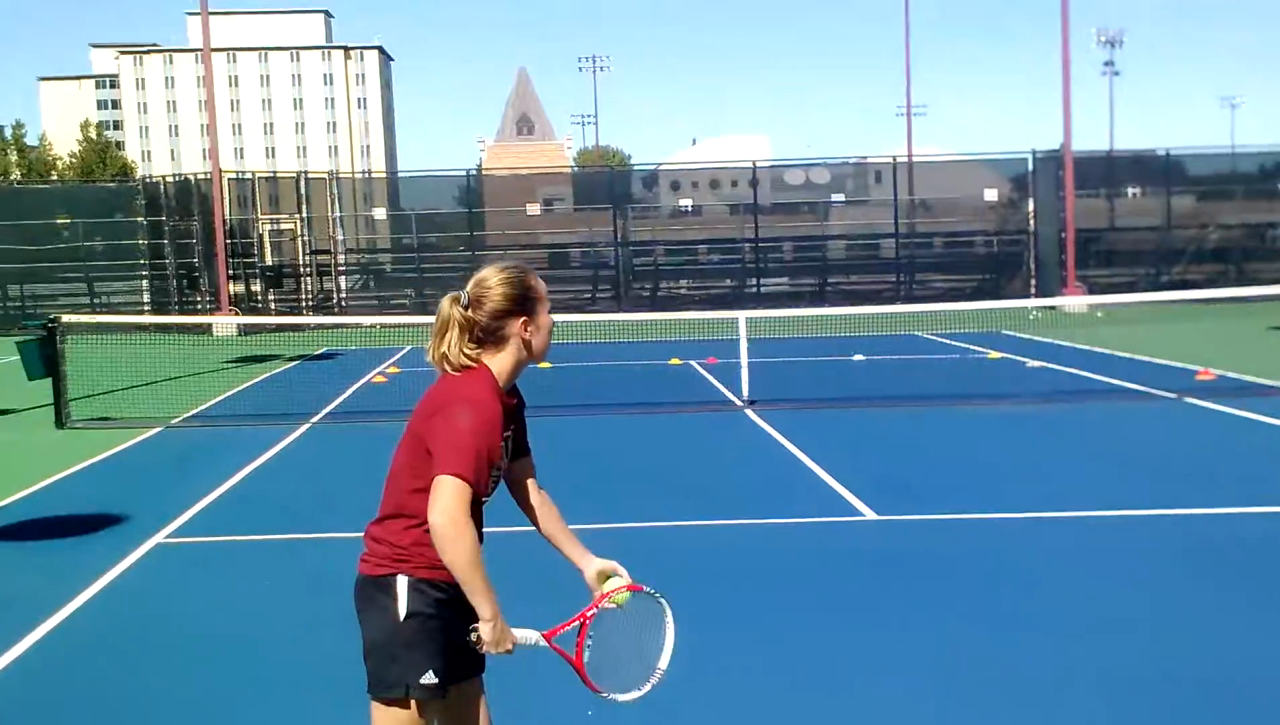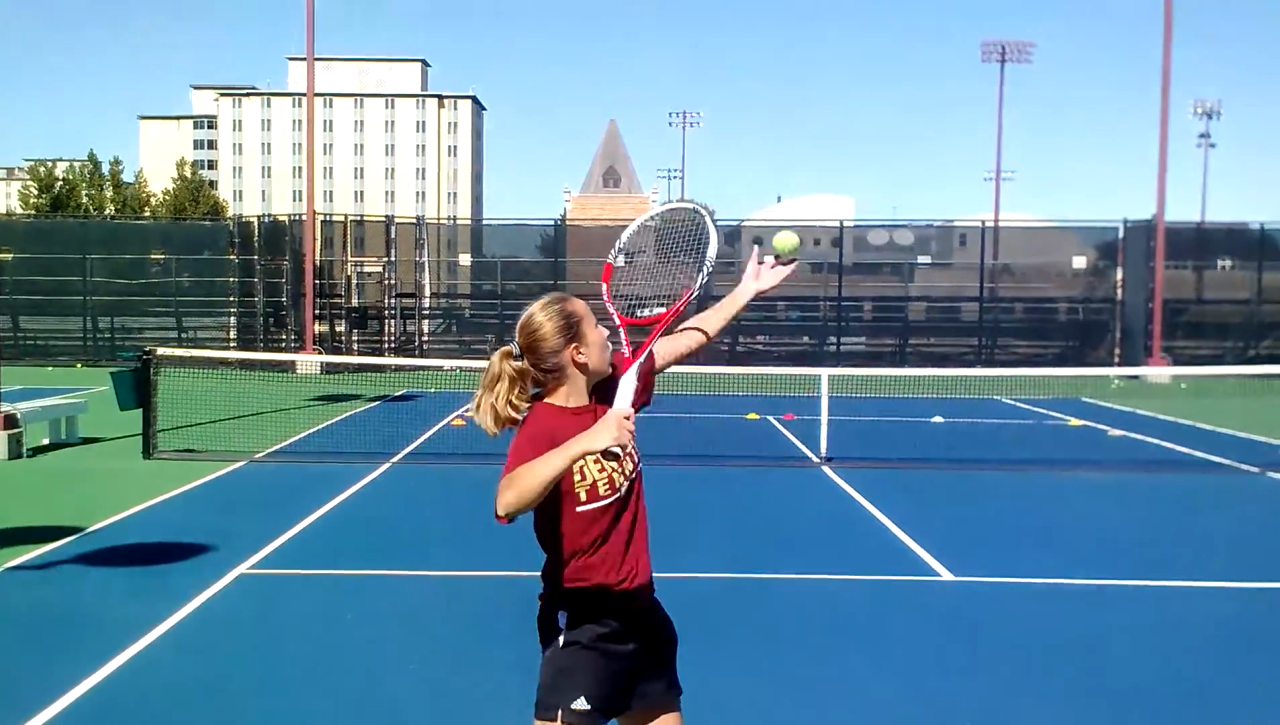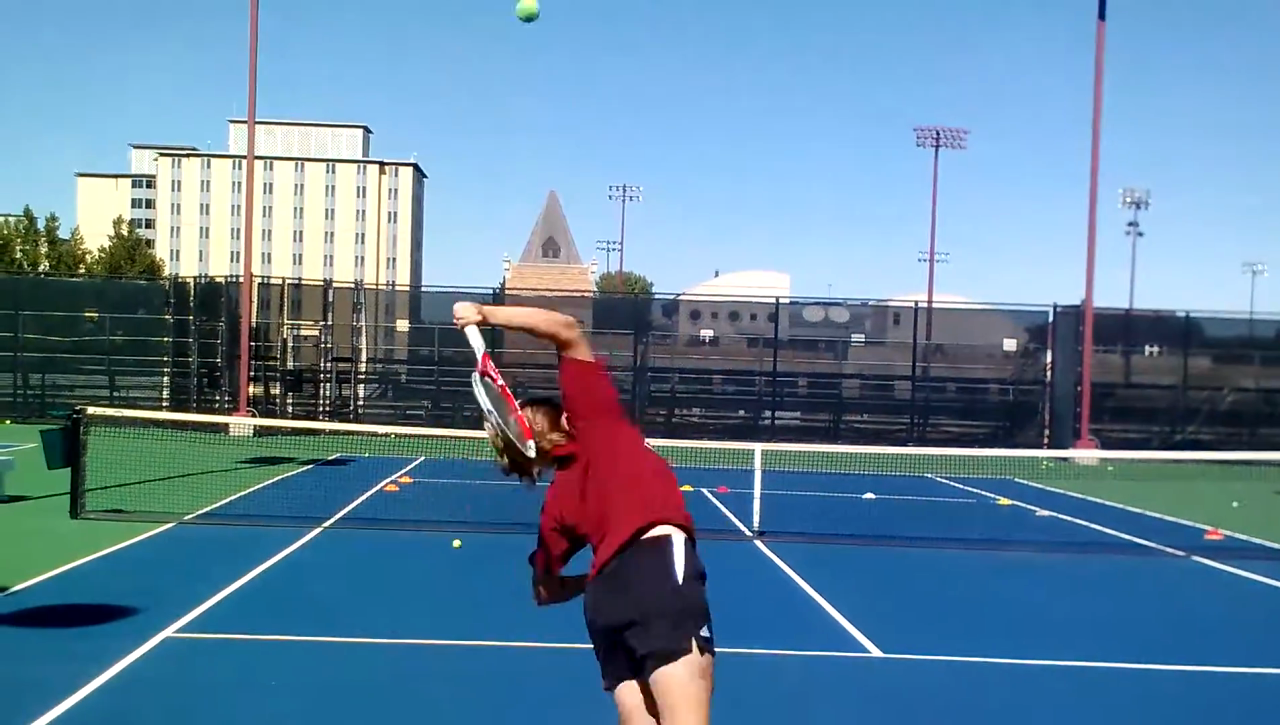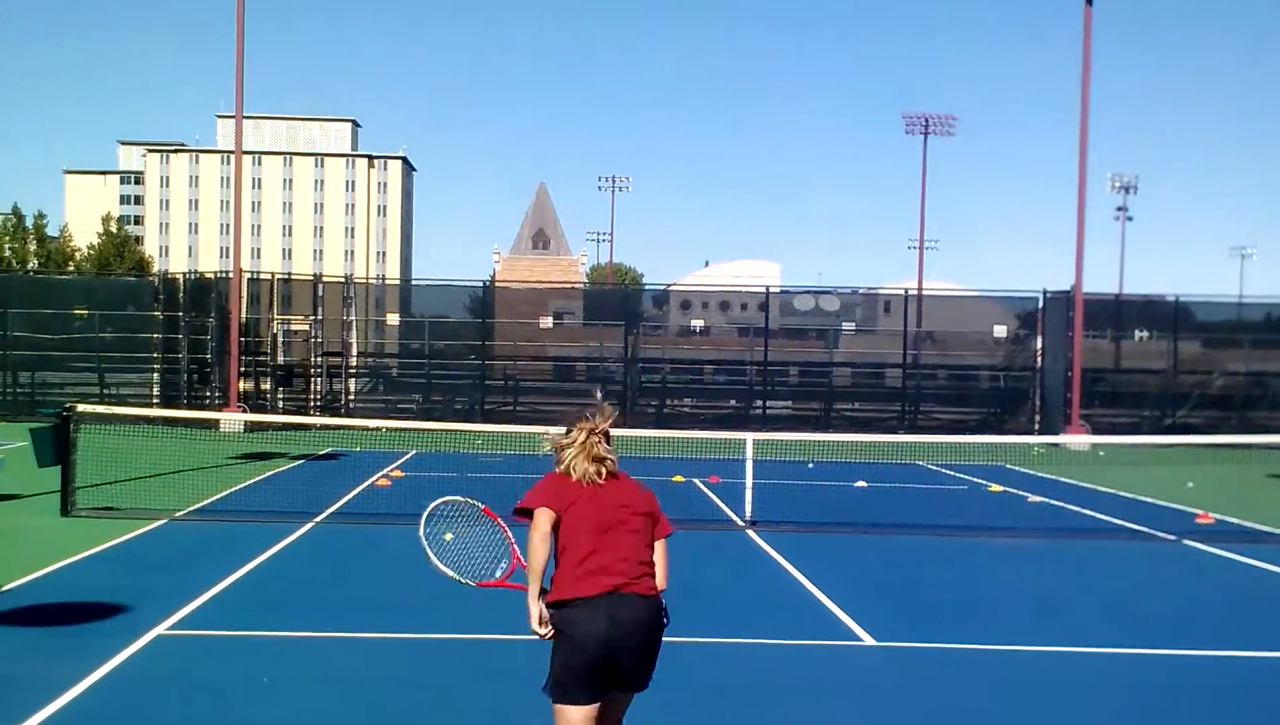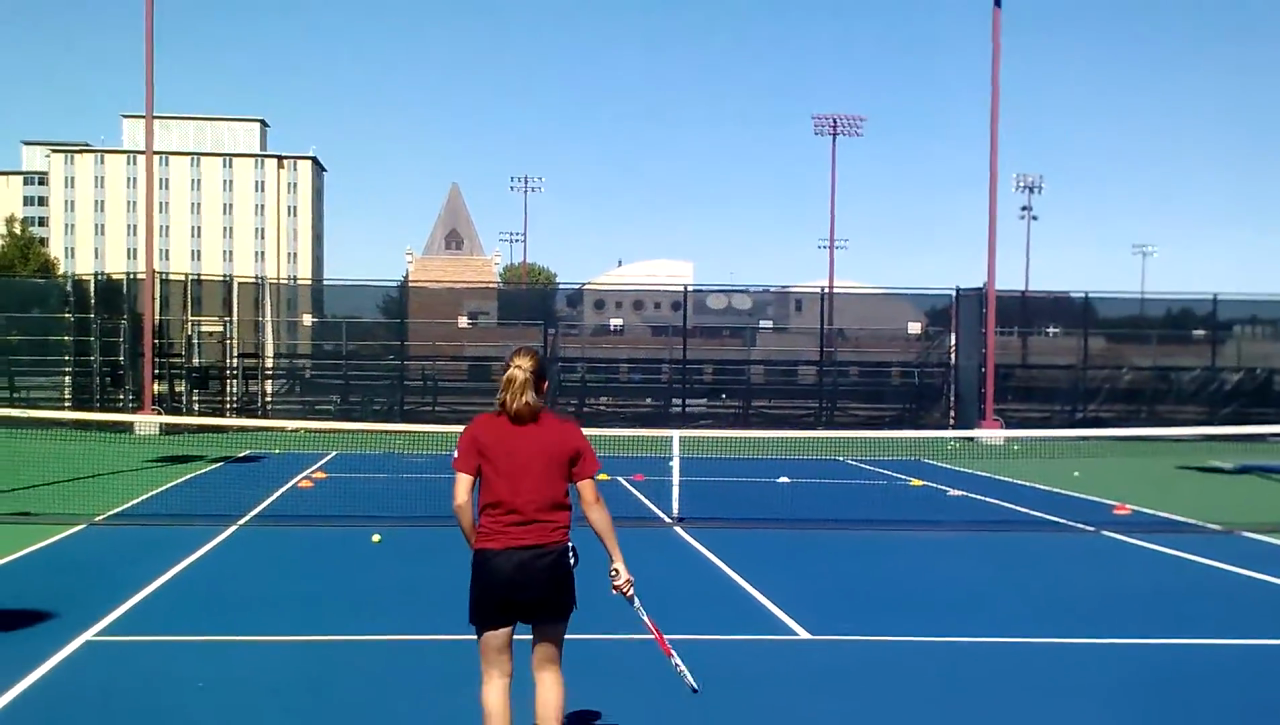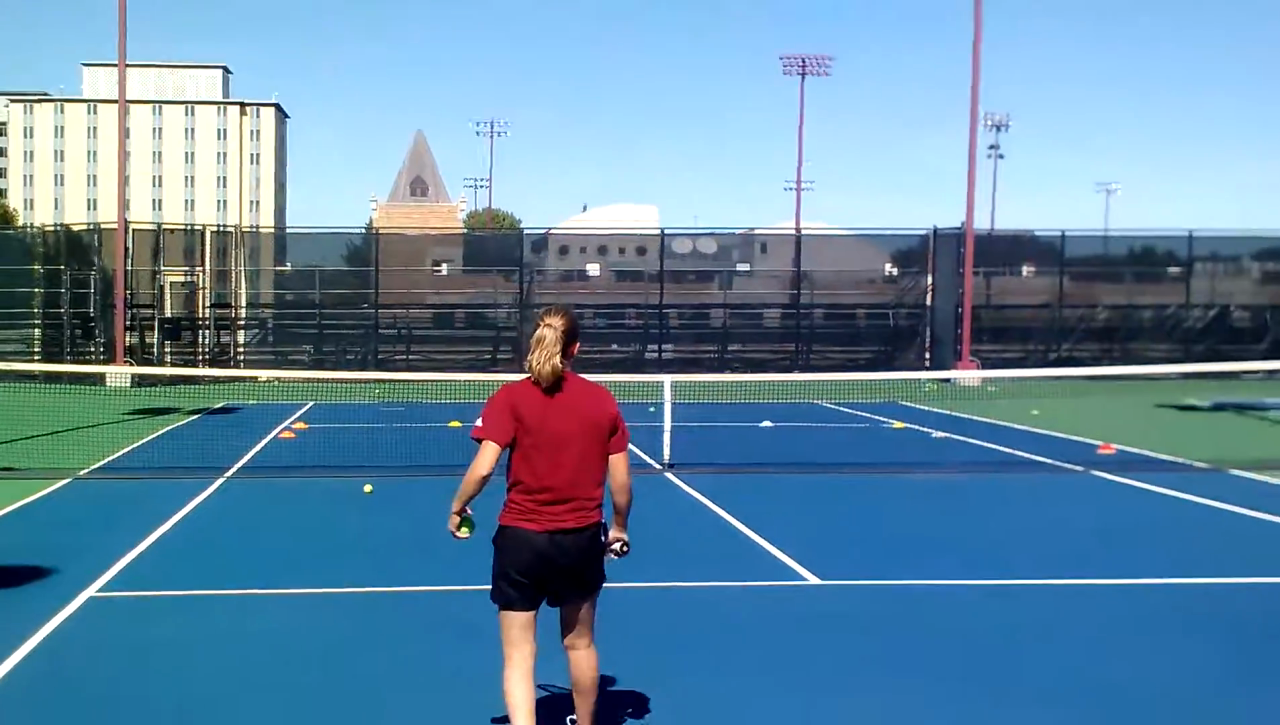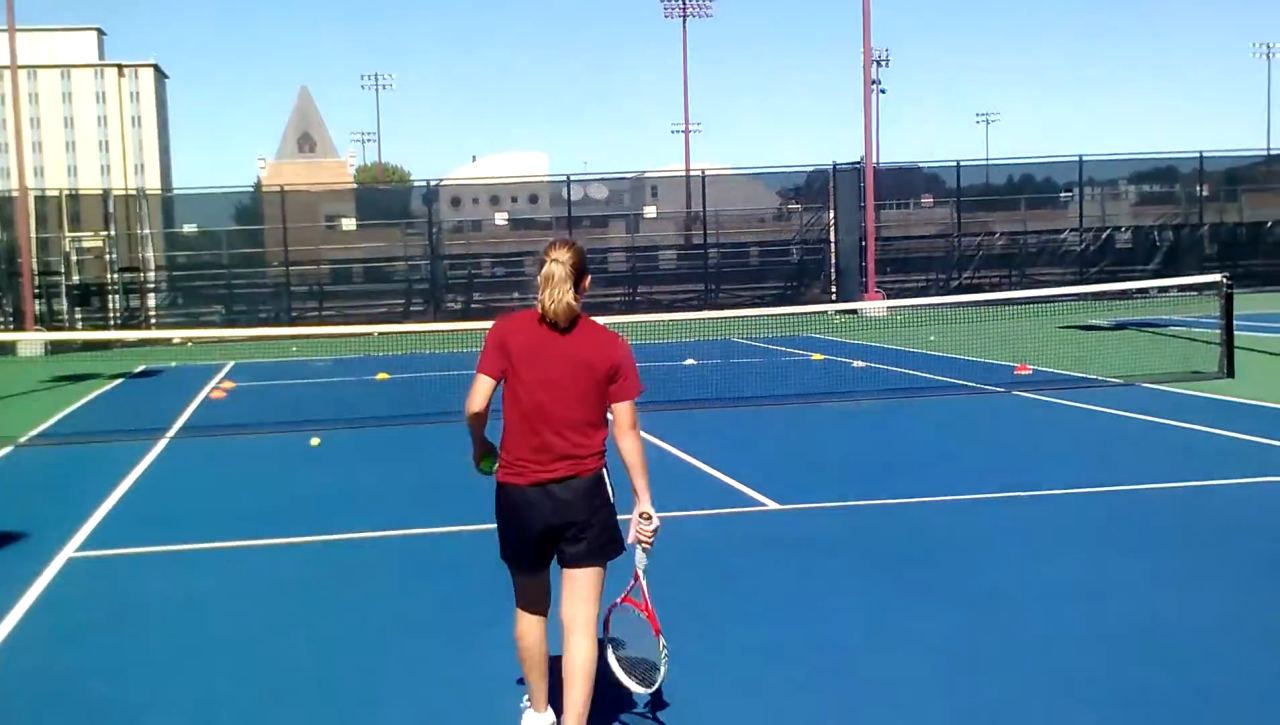
dt=0.7s
person 1, frame 1
left shoulder: (501, 396)
right shoulder: (472, 403)
left elbow: (527, 490)
right elbow: (446, 517)
left wrist: (585, 560)
right wrist: (491, 613)
left hip: (446, 585)
right hip: (406, 587)
person 1, frame 2
left shoulder: (612, 388)
right shoulder: (538, 430)
left elbow: (684, 340)
right elbow: (507, 502)
left wrist: (748, 290)
right wrist: (582, 441)
left hip: (637, 607)
right hip: (581, 625)
person 1, frame 3
left shoulder: (556, 510)
right shoulder: (590, 422)
left elbow: (545, 592)
right elbow: (567, 330)
right wrist: (487, 313)
left hip: (605, 601)
person 1, frame 4
left shoulder: (554, 484)
right shoulder: (643, 494)
left elbow: (541, 532)
right elbow: (660, 578)
left wrist: (535, 602)
left hip: (579, 615)
right hip: (641, 616)
person 1, frame 5
left shoulder: (477, 431)
right shoulder: (569, 433)
left elbow: (460, 500)
right elbow: (592, 503)
left wrist: (478, 545)
right wrist: (617, 559)
left hip: (493, 561)
right hip: (551, 561)
left knee: (496, 673)
right knee: (547, 668)
person 1, frame 6
left shoulder: (510, 397)
right shoulder: (604, 400)
left elbow: (483, 468)
right elbow: (620, 479)
left wrist: (458, 508)
right wrist: (620, 526)
left hip: (521, 540)
right hip: (582, 539)
left knee: (518, 657)
right knee: (579, 641)
person 1, frame 7
left shoulder: (506, 331)
right shoulder: (611, 345)
left elbow: (475, 406)
right elbow: (625, 429)
left wrist: (480, 444)
right wrist: (643, 500)
left hip: (518, 491)
right hip: (584, 493)
left knee: (529, 608)
right knee: (579, 624)
